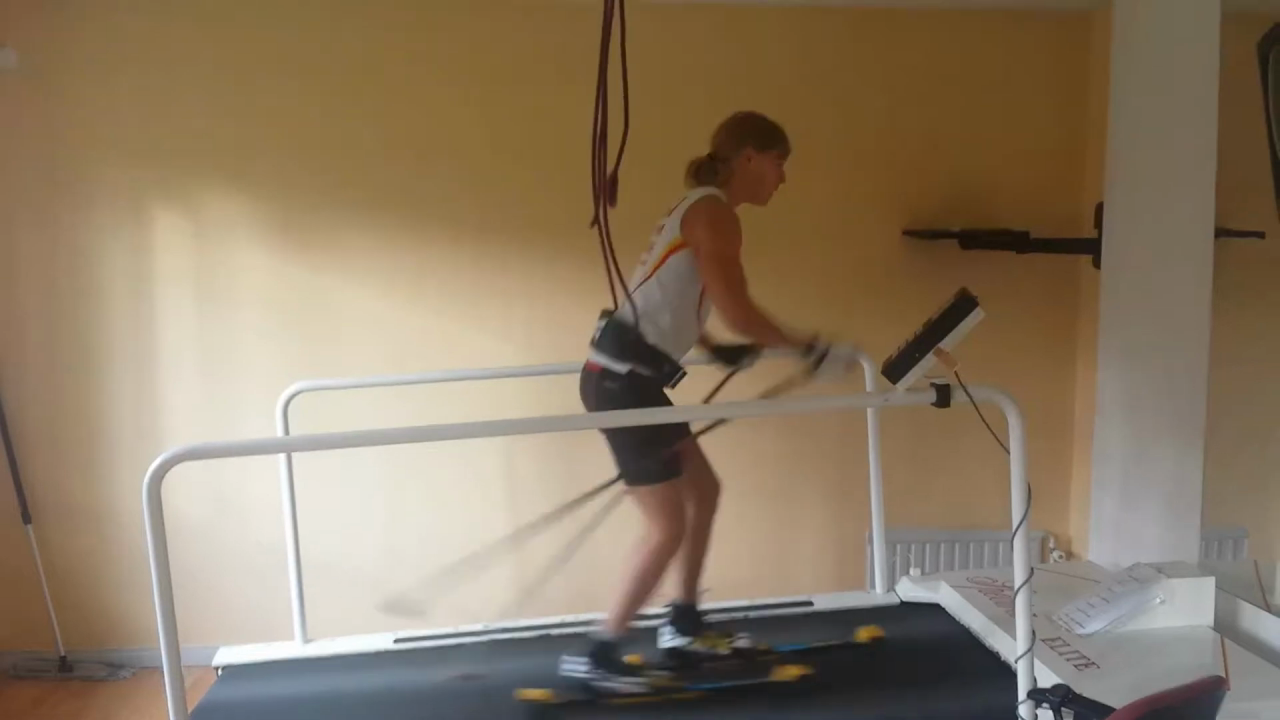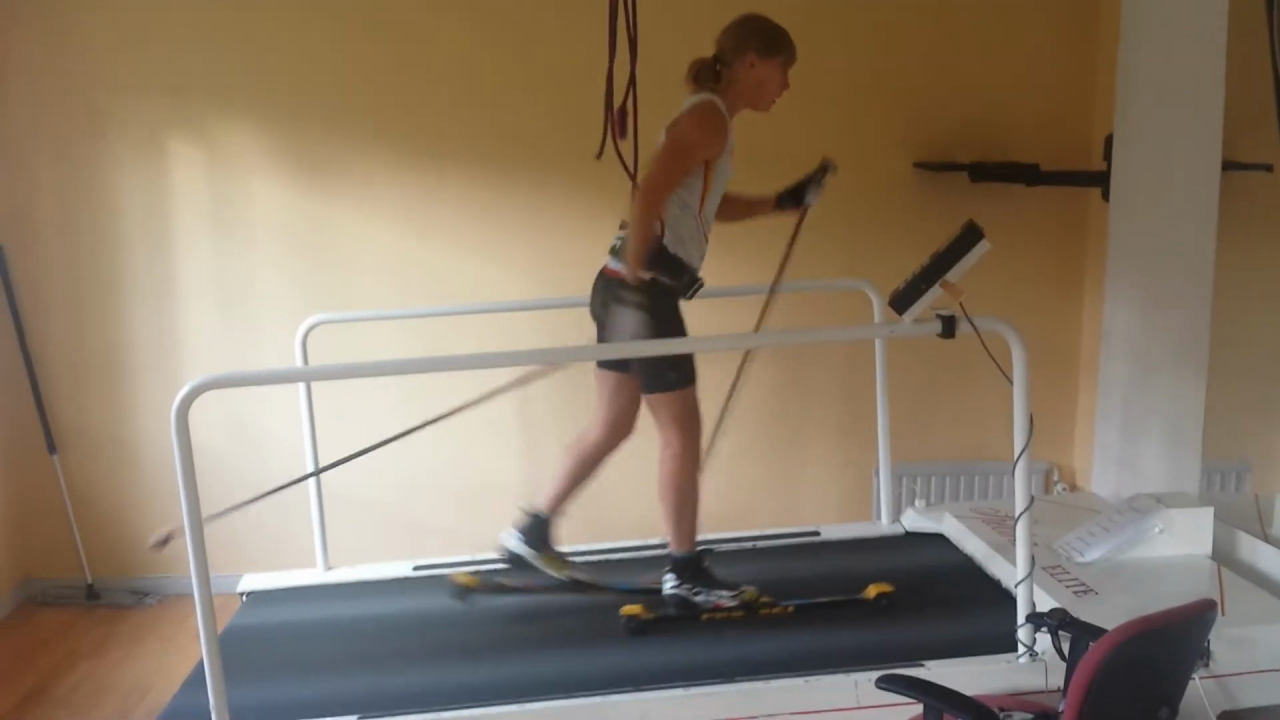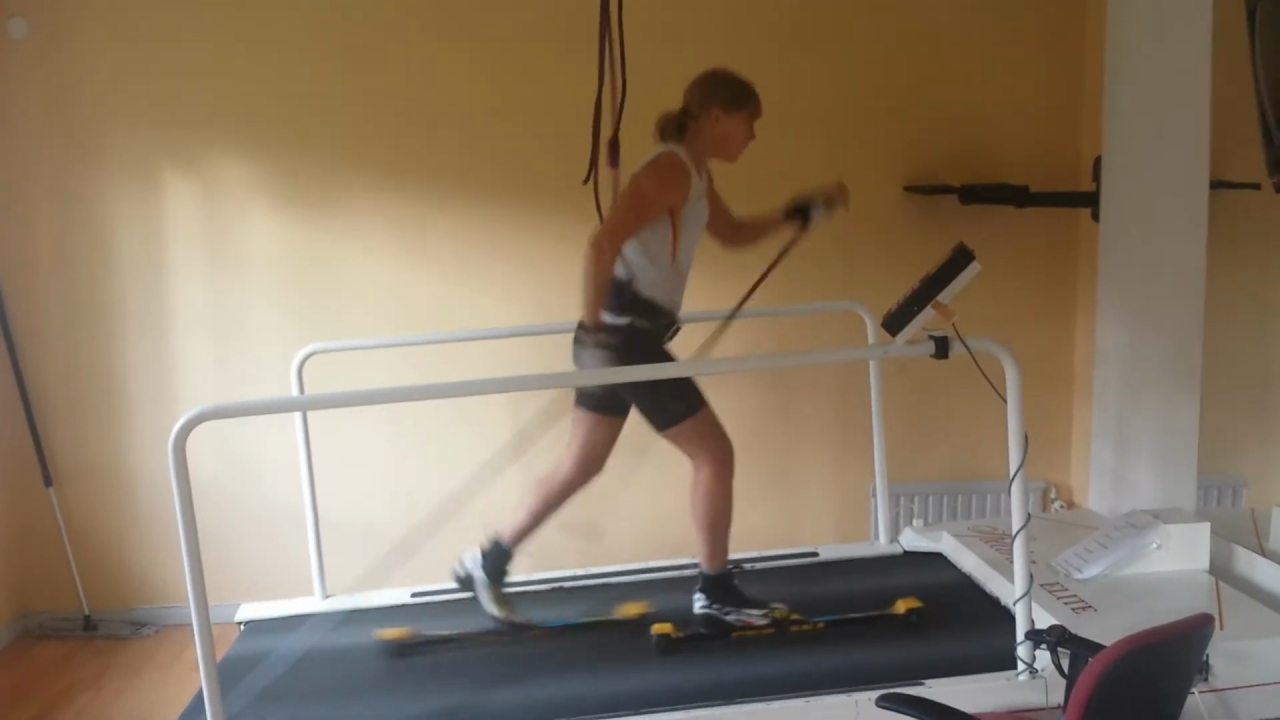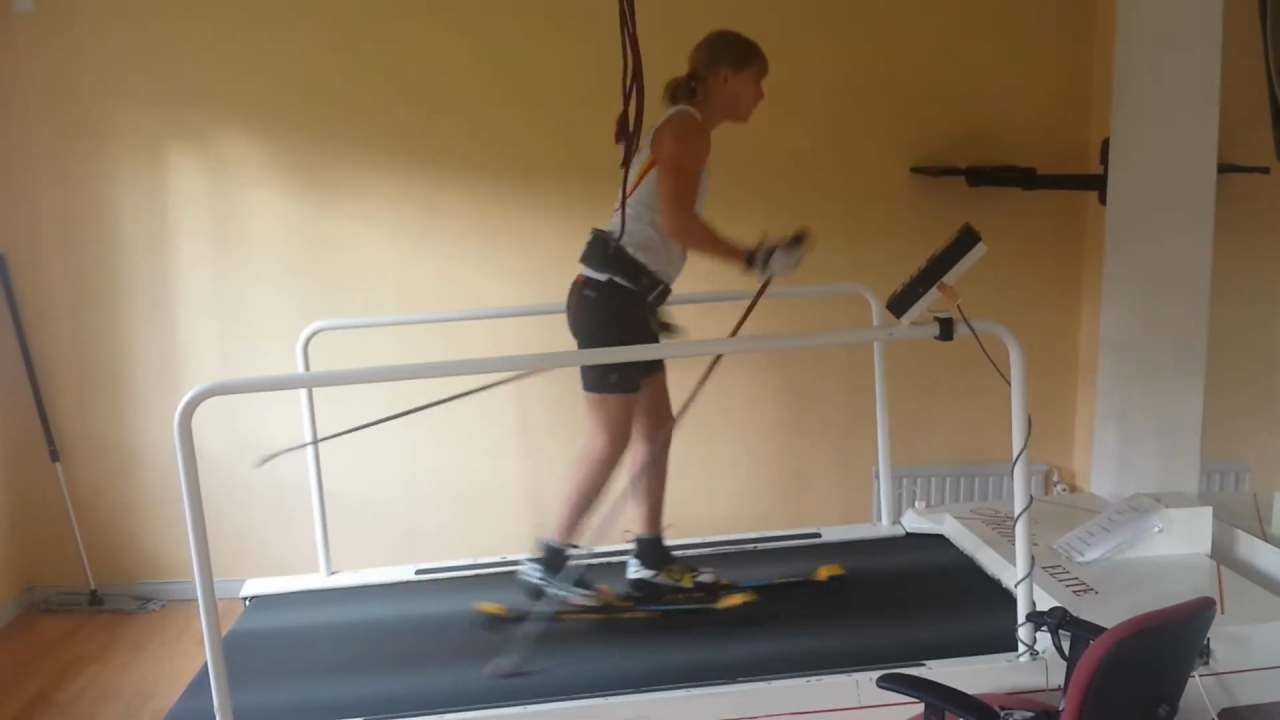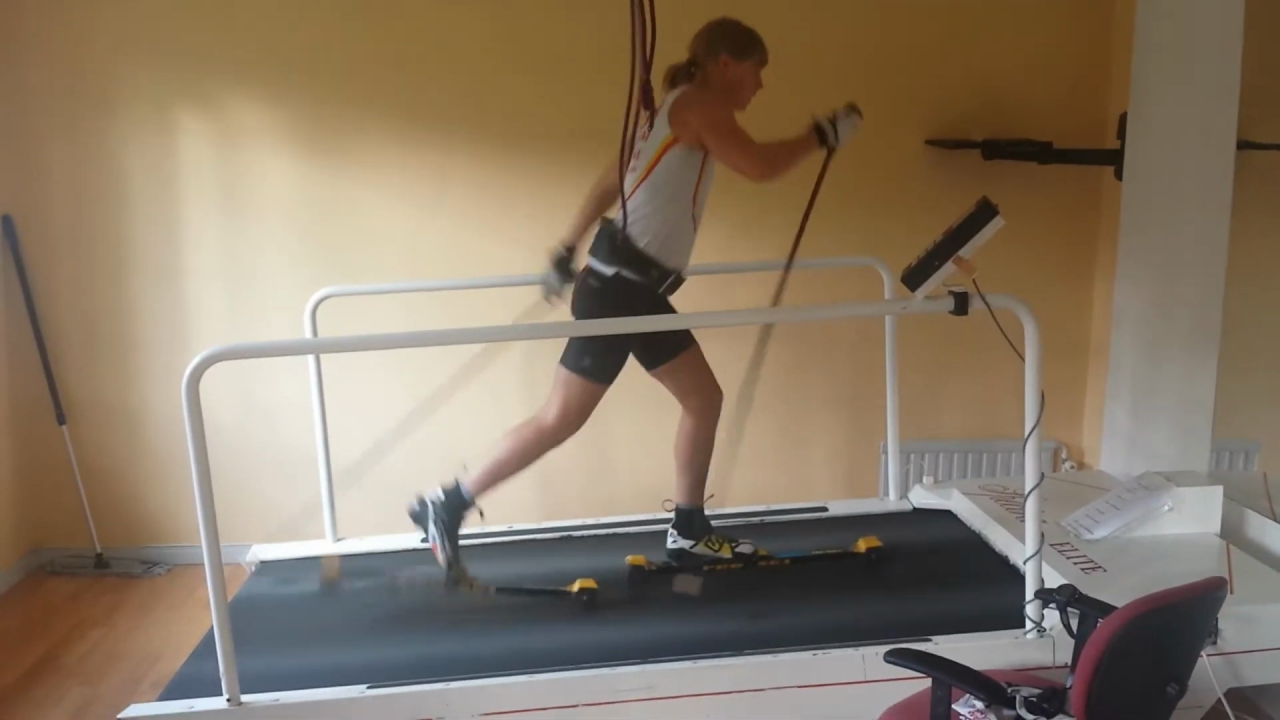
dt=1s
person 1, frame 1
left shoulder: (697, 209)
right shoulder: (713, 215)
right elbow: (736, 308)
left wrist: (723, 351)
right wrist: (811, 348)
left hip: (628, 373)
right hip: (624, 381)
left knee: (702, 493)
right knee: (666, 526)
left ankle: (682, 621)
right ankle: (598, 654)
person 1, frame 2
left shoulder: (708, 118)
right shoulder: (707, 119)
left elbow: (707, 208)
right elbow: (648, 202)
left wrist: (789, 198)
right wrist: (630, 294)
left hip: (633, 291)
right hip: (640, 296)
left knee: (611, 425)
right knee: (682, 433)
left ankle: (533, 529)
right ankle: (685, 574)
person 1, frame 3
left shoulder: (694, 172)
right shoulder: (670, 168)
left elbow: (735, 234)
right elbow: (604, 241)
left wrist: (796, 213)
right wrist: (588, 327)
left hip: (618, 333)
right hip: (622, 336)
left knee: (582, 463)
right knee: (714, 456)
left ankle: (490, 561)
right ankle: (716, 592)
person 1, frame 4
left shoulder: (686, 132)
right shoulder: (686, 128)
right elbow: (676, 223)
left wrist: (652, 306)
right wrist: (752, 258)
left hip: (616, 294)
right hip: (608, 295)
left knee: (653, 426)
right knee: (614, 436)
left ankle: (648, 556)
right ankle: (547, 562)
person 1, frame 5
left shoulder: (674, 116)
right shoulder: (699, 106)
left elbow: (607, 185)
right elbow: (756, 164)
left wrist: (568, 252)
right wrist: (823, 134)
left hip: (635, 288)
right hip: (617, 287)
left knee: (705, 398)
right knee: (560, 421)
left ankle: (688, 530)
right ankle: (445, 506)
